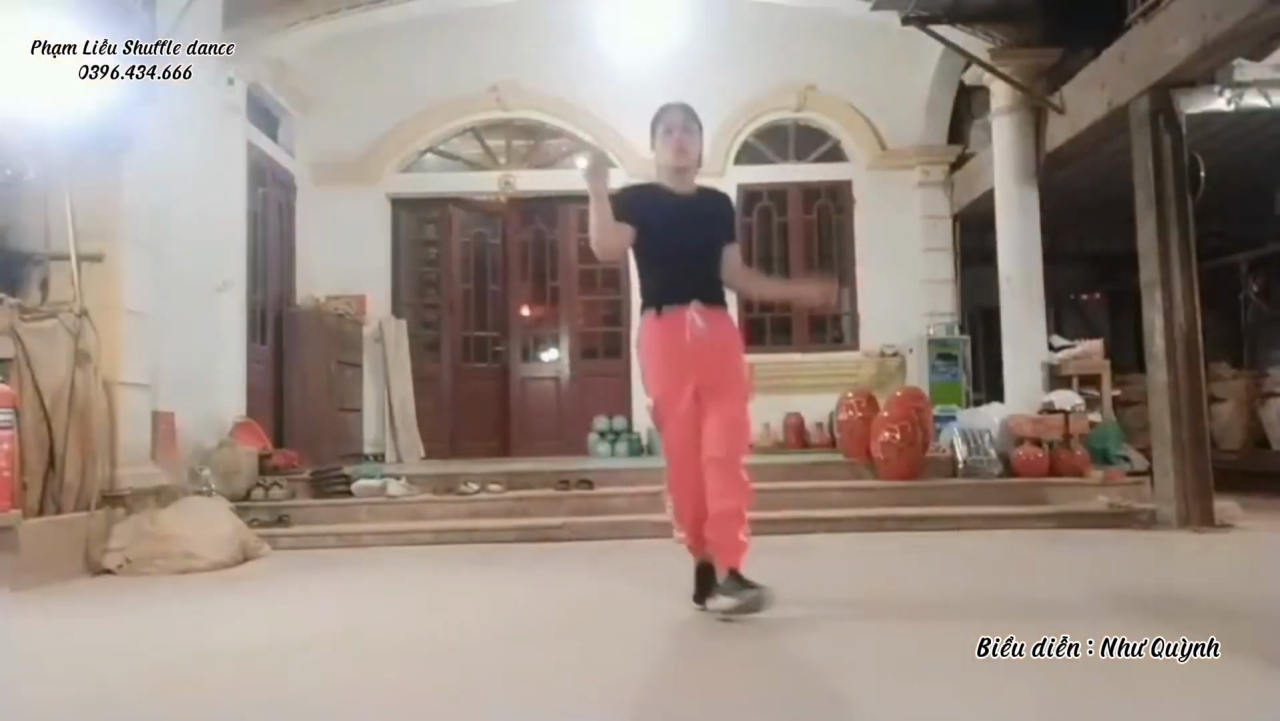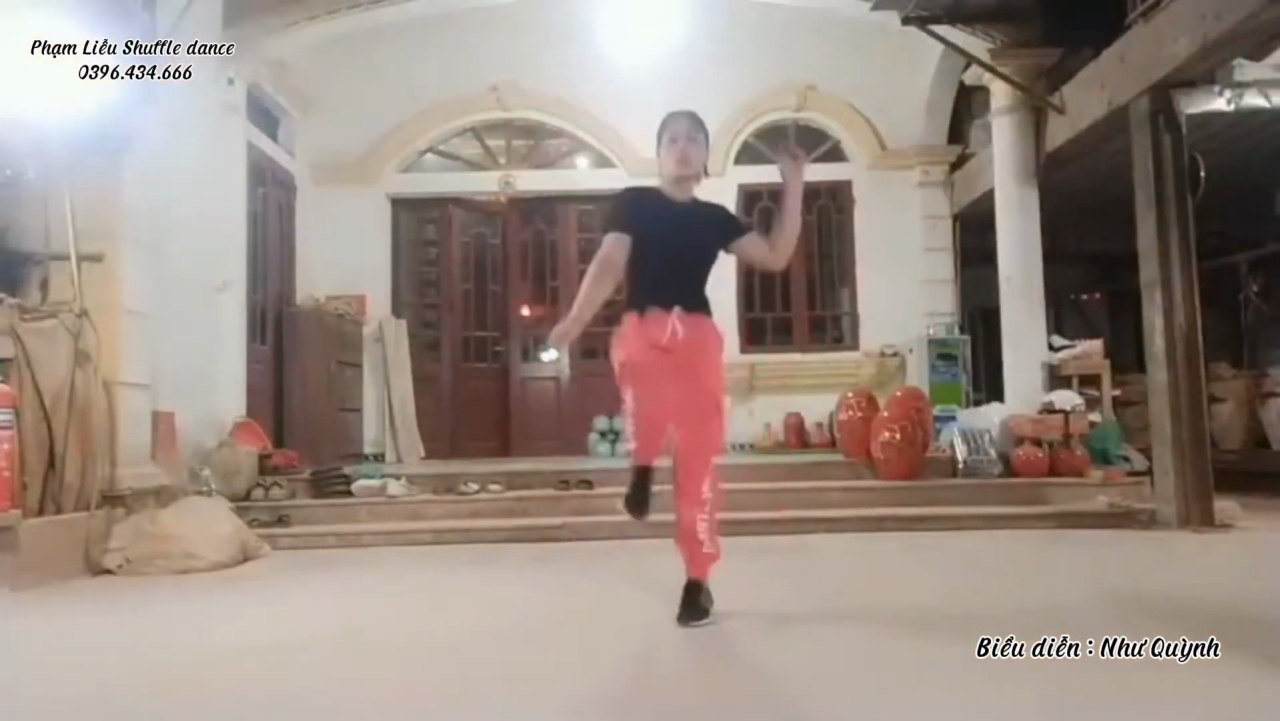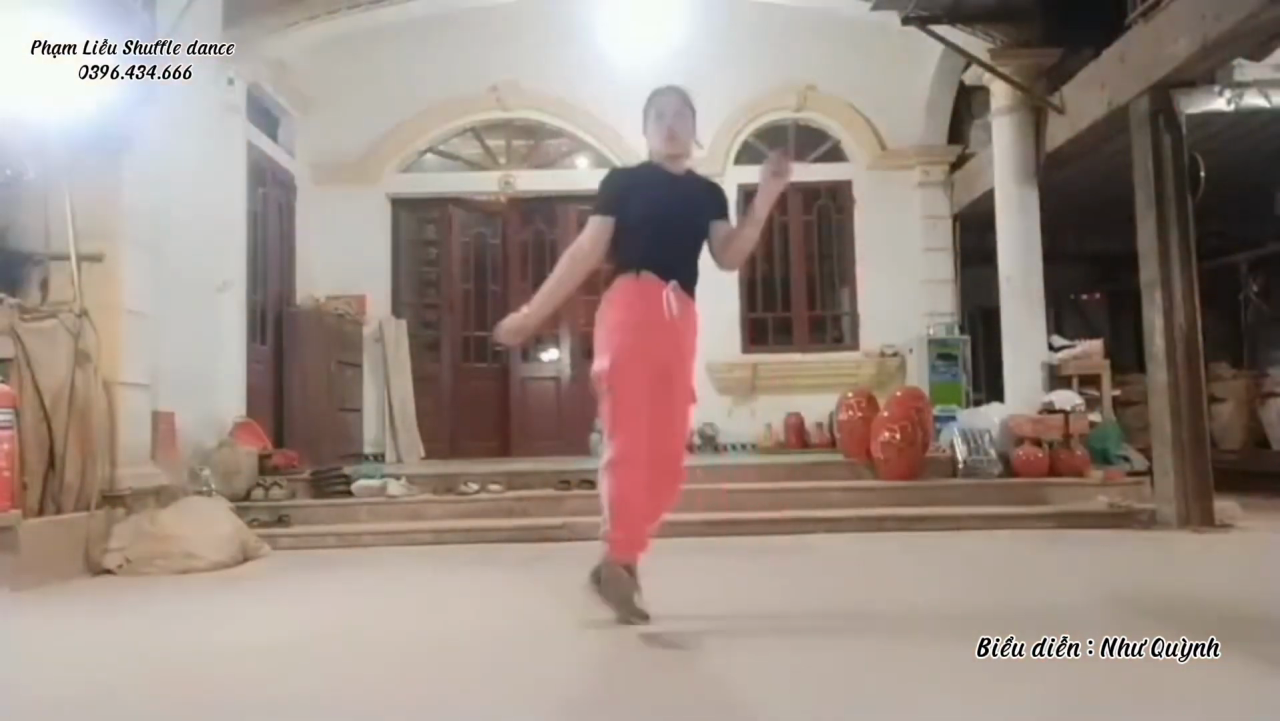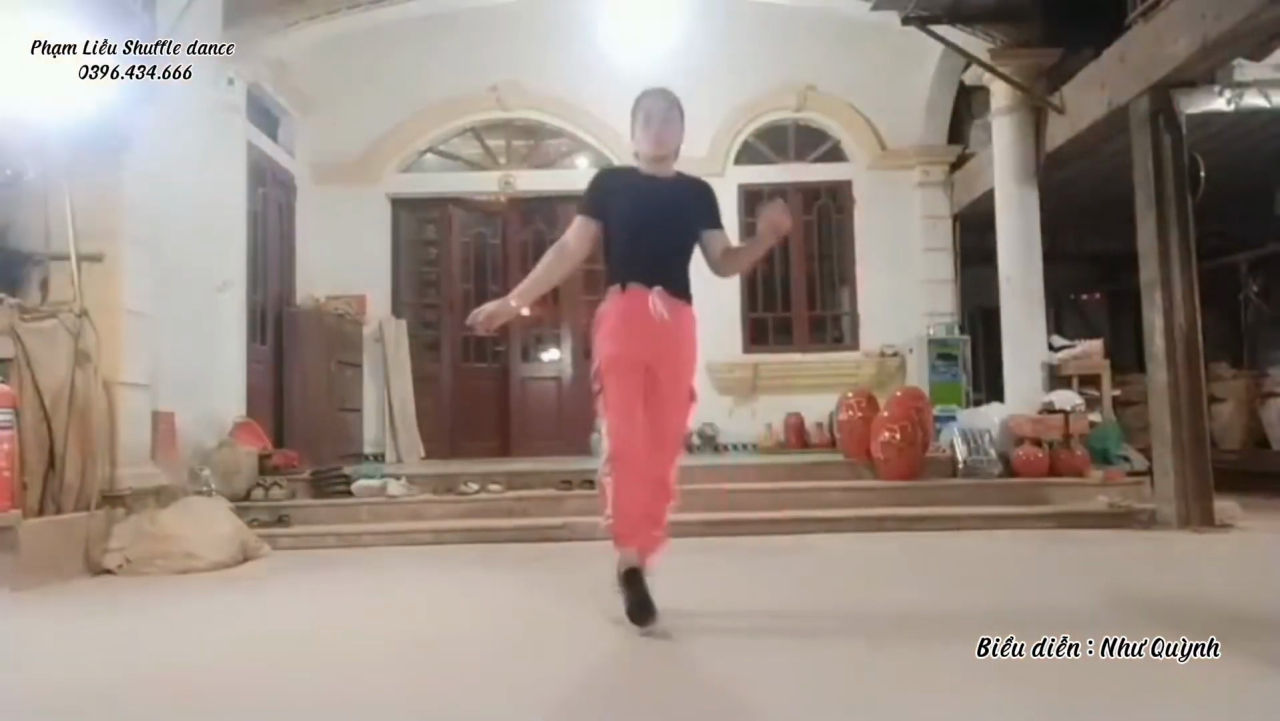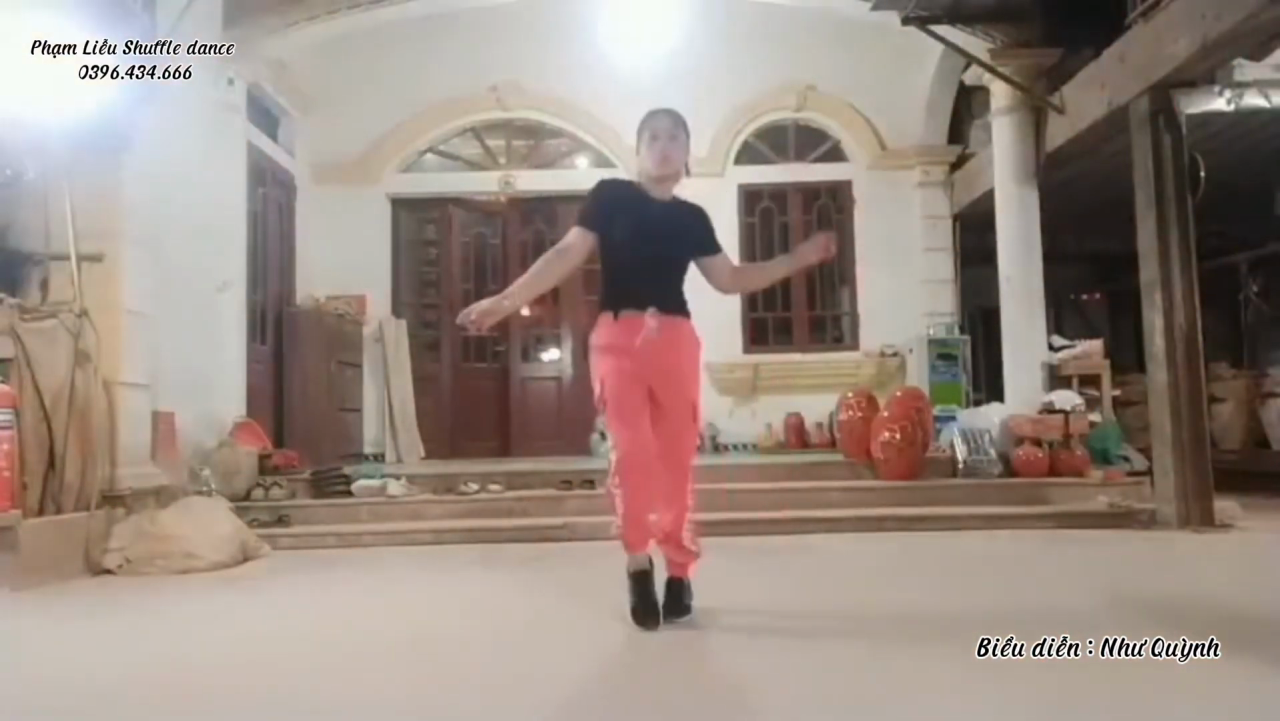
dt=0.2s
person 1, frame 1
left shoulder: (718, 205)
right shoulder: (636, 200)
right elbow: (608, 249)
left wrist: (799, 291)
right wrist: (597, 192)
left hip: (718, 334)
right hip: (663, 335)
left knee: (728, 452)
right knee: (682, 458)
left ankle: (727, 573)
right ankle: (705, 561)
person 1, frame 2
left shoulder: (717, 217)
right shoulder: (633, 203)
left elbow: (773, 257)
right elbow: (609, 266)
left wrist: (794, 190)
right wrist: (572, 324)
left hip: (697, 339)
right hip: (643, 332)
left knee: (701, 464)
right knee: (650, 413)
left ankle: (698, 581)
right ankle: (643, 465)
person 1, frame 3
left shoulder: (708, 191)
right shoulder: (624, 180)
left elbow: (732, 255)
right elbow: (587, 249)
left wrist: (769, 193)
right wrist: (535, 310)
left hip: (680, 322)
right hip: (630, 307)
left knee: (667, 455)
right knee: (627, 439)
left ankle: (619, 564)
right ankle: (617, 567)
person 1, frame 4
left shoulder: (696, 193)
right shoulder: (610, 183)
left elbow: (725, 263)
right elbow: (571, 249)
left wrist: (766, 236)
right wrist: (513, 301)
left hip: (674, 323)
right hip: (621, 319)
left knee: (664, 448)
right knee: (623, 439)
left ankle: (641, 559)
right ankle: (630, 563)
person 1, frame 5
left shoulder: (693, 218)
right shoulder: (609, 196)
left elbow: (730, 278)
right elbow: (567, 255)
left wrist: (799, 259)
right wrist: (506, 299)
left hip: (675, 341)
right hip: (617, 340)
left knee: (676, 462)
right knee: (631, 452)
left ankle: (679, 574)
right ankle: (641, 563)
